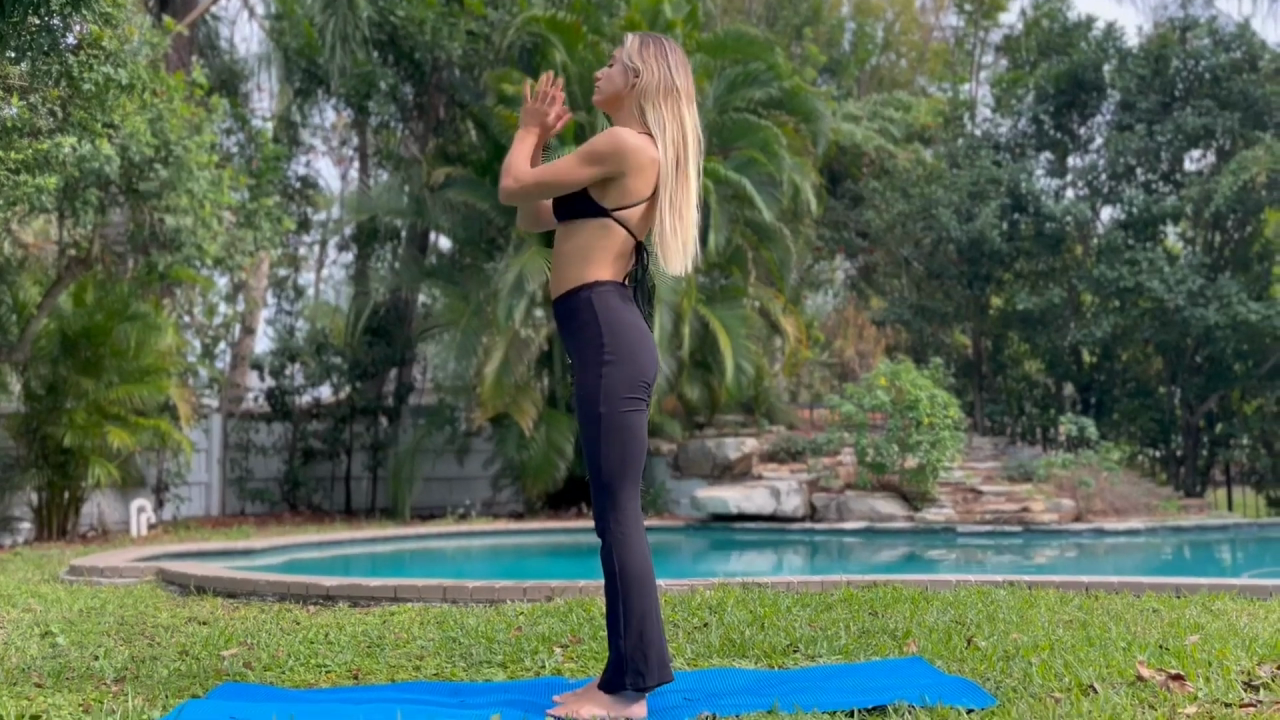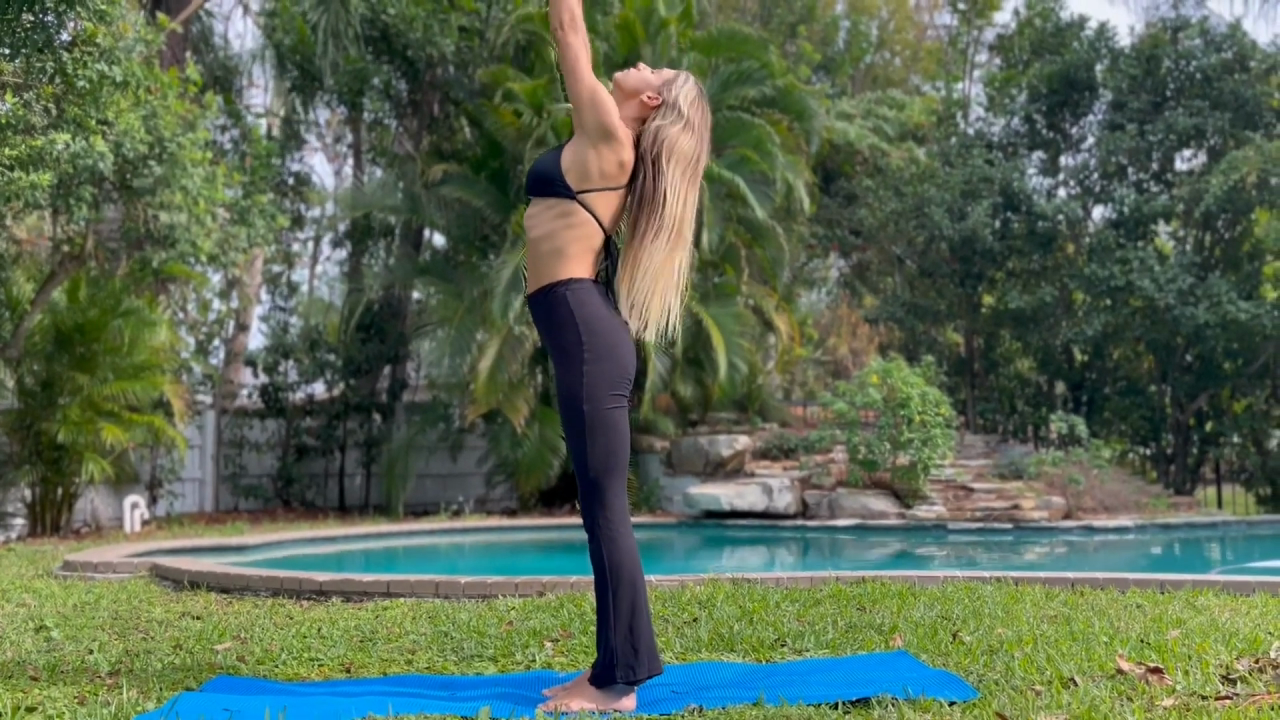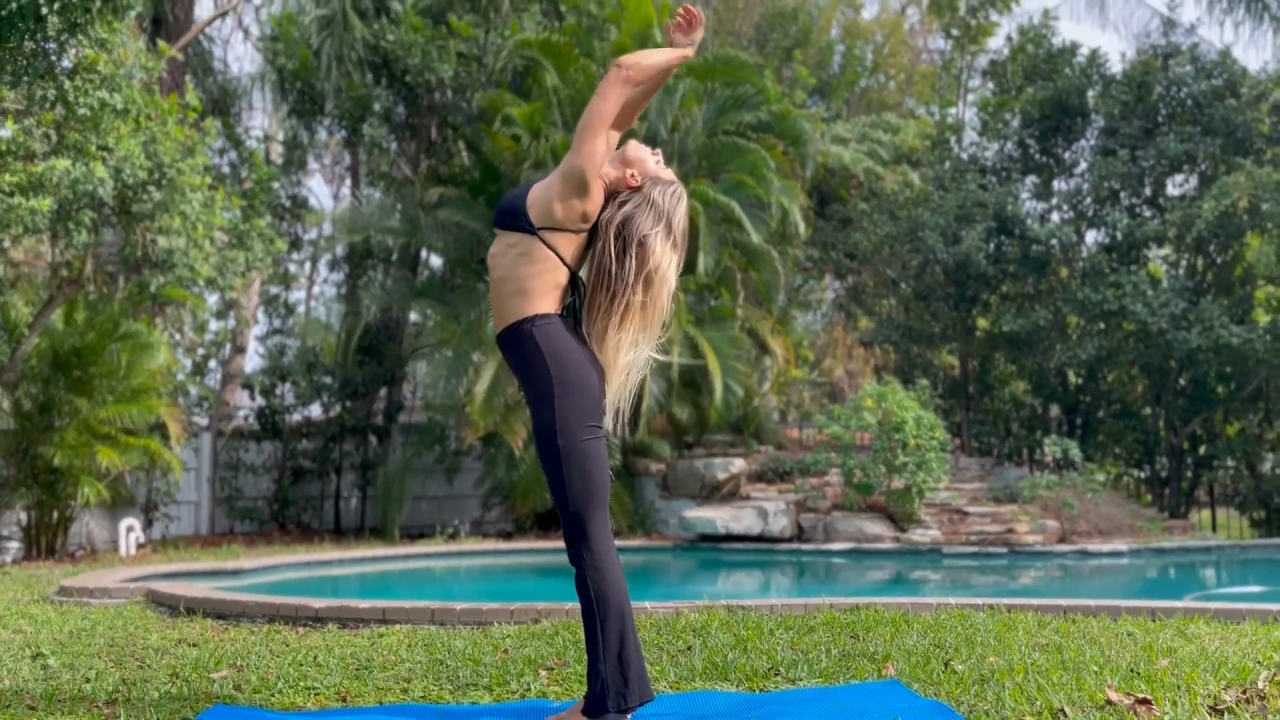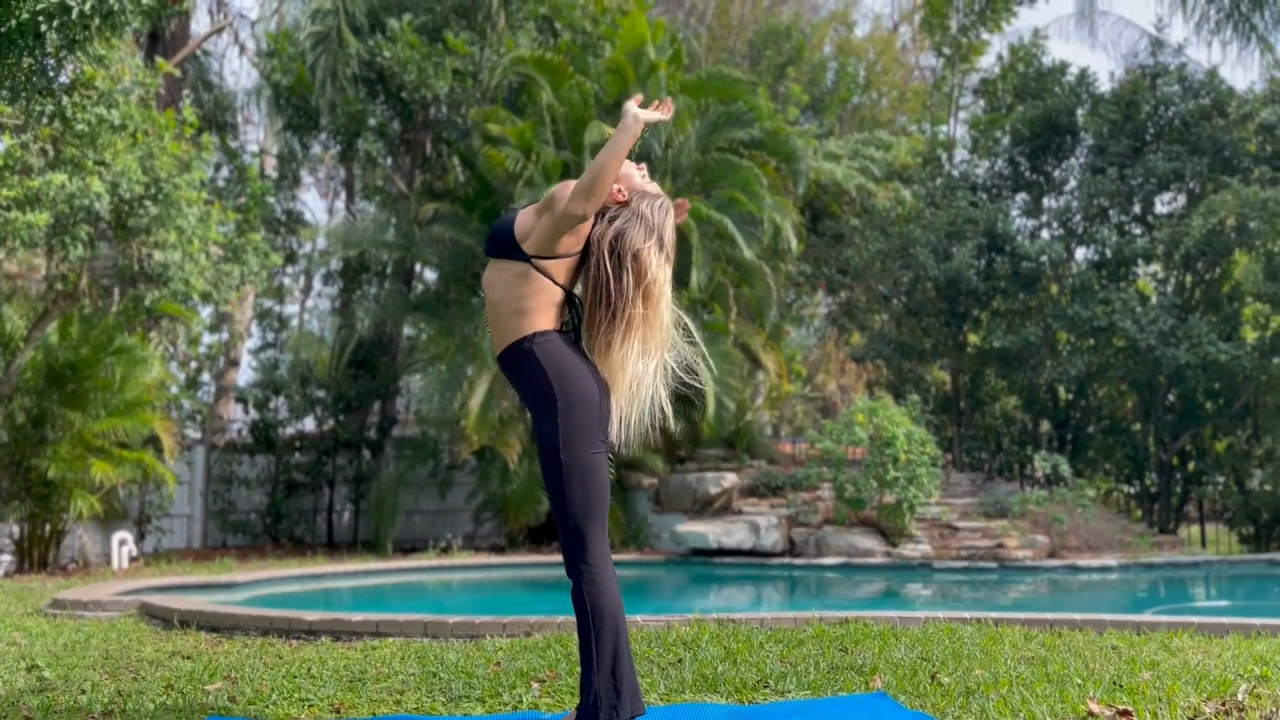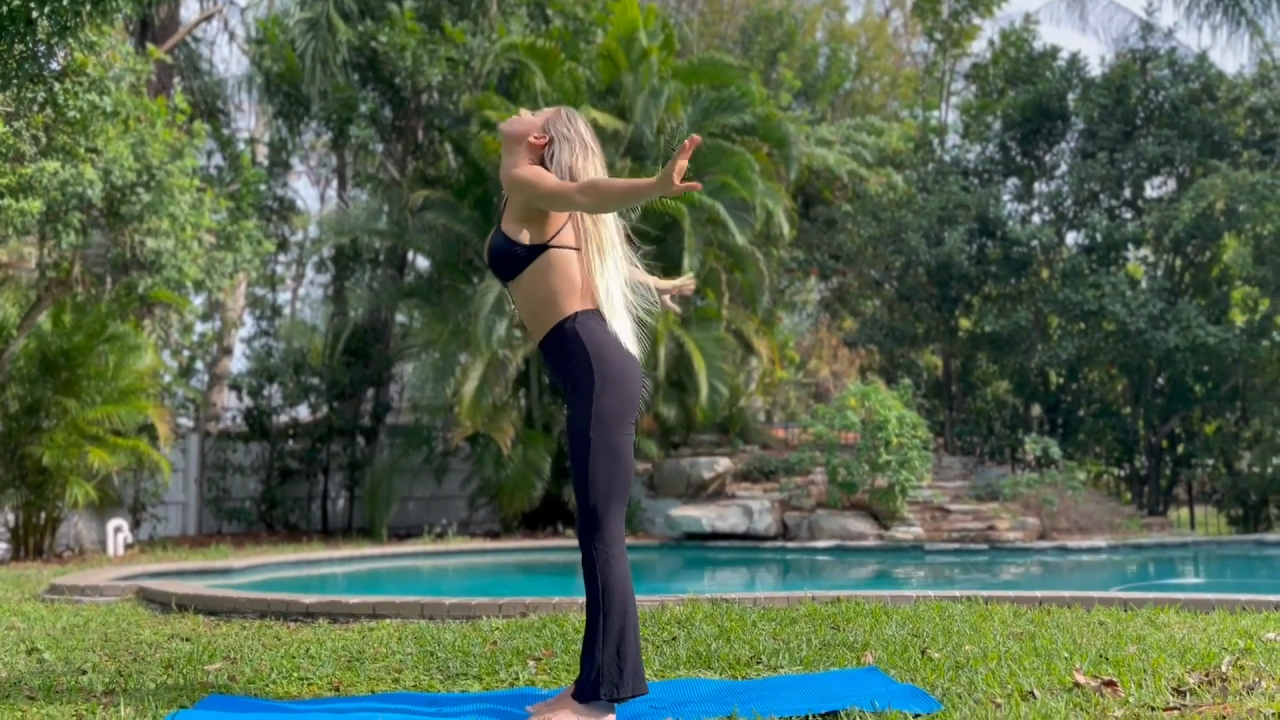
dt=1s
person 1, frame 1
left shoulder: (623, 143)
right shoulder: (627, 154)
left elbow: (515, 188)
right elbow: (536, 217)
left wrist: (529, 132)
right wrist: (538, 135)
left hip: (606, 338)
right hip: (605, 339)
left knee: (618, 516)
right knee: (616, 516)
person 1, frame 2
left shoulder: (608, 134)
right shoulder: (603, 141)
left hip: (585, 333)
right hip: (584, 334)
left knee: (605, 508)
right knee: (601, 508)
person 1, frame 3
left shoulder: (580, 185)
right shoulder: (589, 192)
left elbow: (621, 73)
right elbow: (620, 106)
left hip: (554, 367)
right hip: (558, 368)
left knee: (589, 536)
right knee: (588, 536)
person 1, frame 4
left shoulder: (566, 206)
right shoulder: (578, 223)
left elbow: (580, 202)
left wrist: (632, 122)
left hip: (561, 390)
right hip: (562, 389)
left knee: (586, 553)
right knee: (584, 552)
person 1, frame 5
left shoulder: (526, 179)
right shoulder: (528, 198)
left elbow: (586, 192)
right elbow: (592, 245)
left wrist: (660, 183)
right wrist: (657, 285)
left hip: (594, 369)
right hip: (590, 371)
left knee: (600, 533)
right knee: (597, 532)
